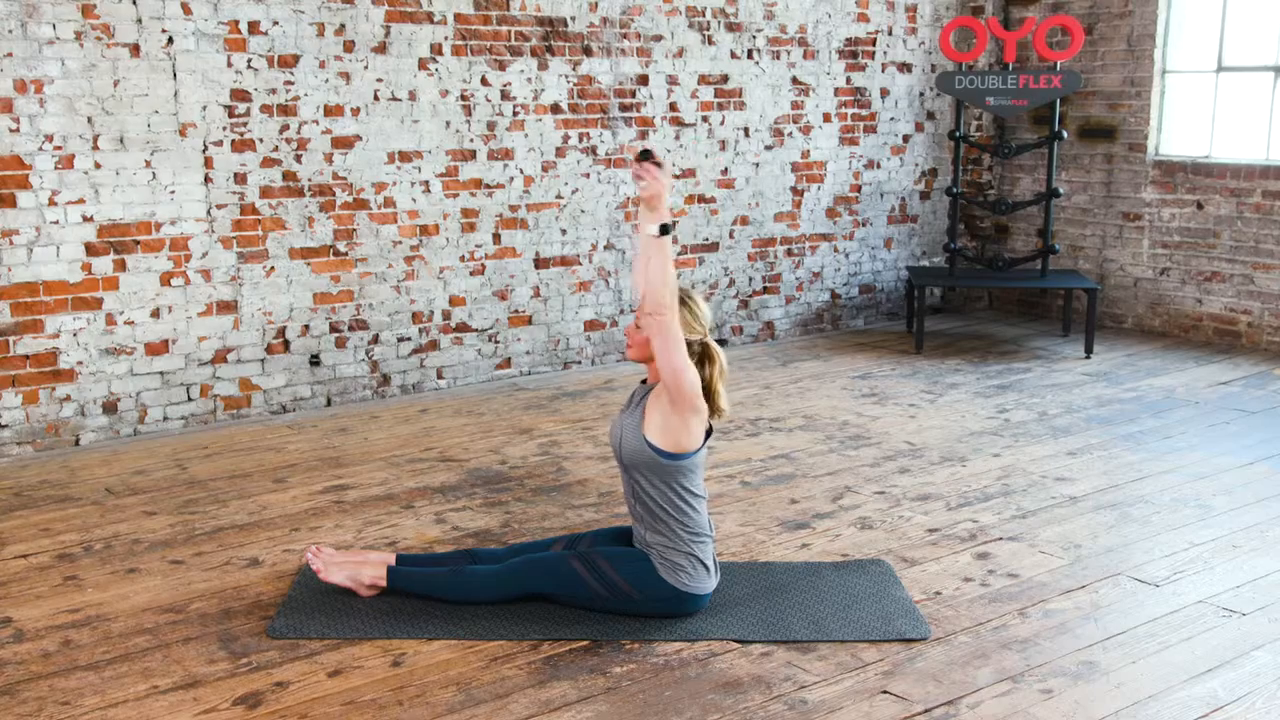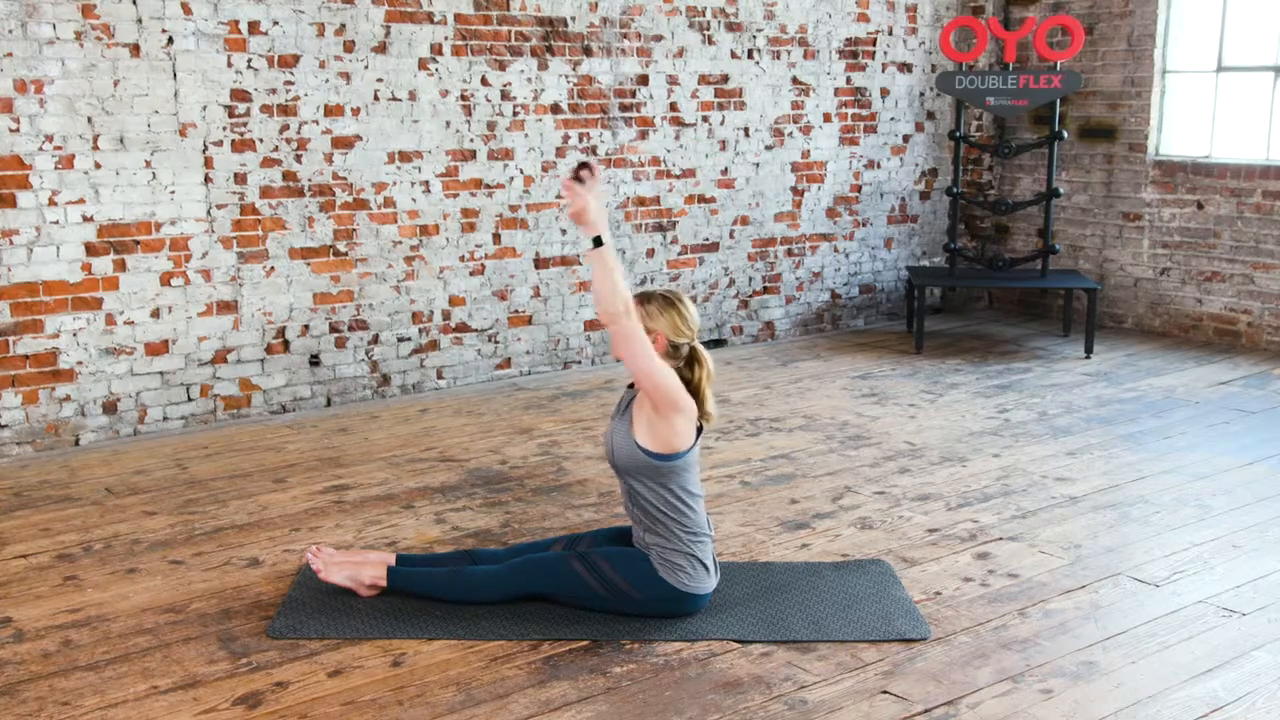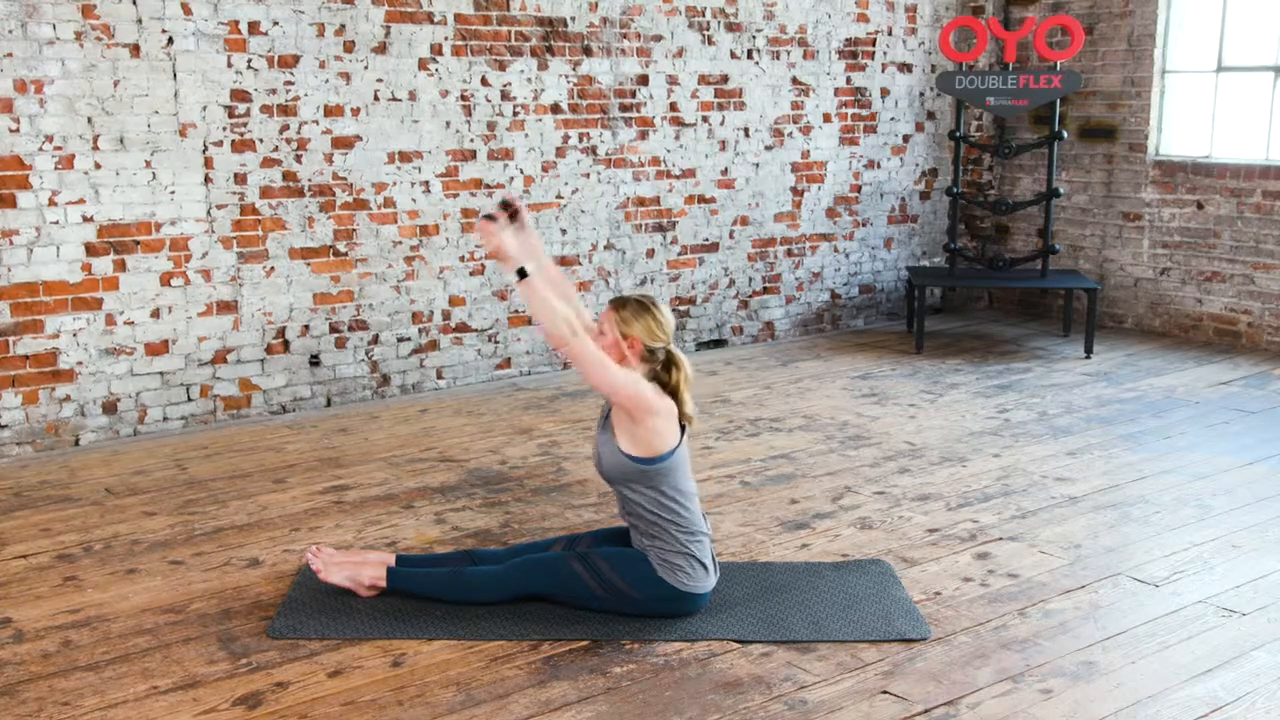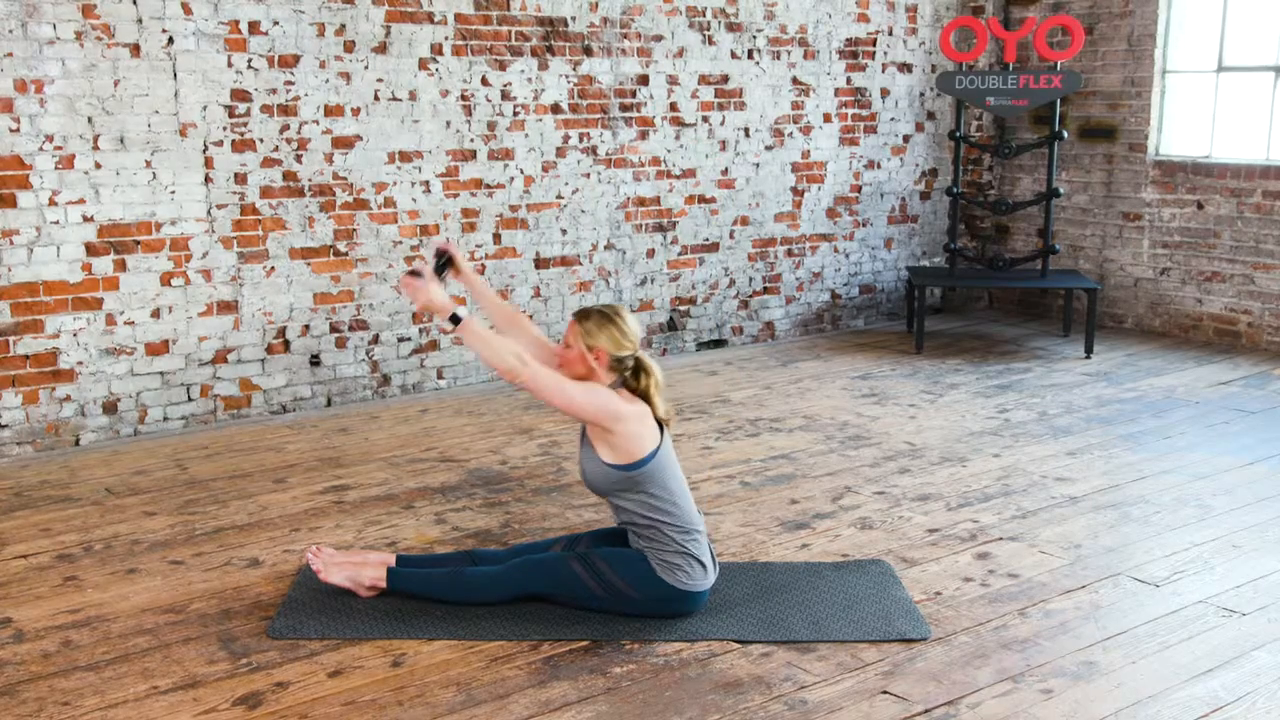
dt=0.2s
person 1, frame 1
left shoulder: (682, 401)
right shoulder: (657, 386)
left elbow: (662, 311)
right elbow: (650, 291)
left wrist: (659, 219)
right wrist: (650, 212)
left hip: (675, 580)
right hip: (654, 548)
left knee: (528, 575)
right knee: (516, 555)
left ankle: (378, 578)
right ankle: (383, 562)
person 1, frame 2
left shoulder: (670, 401)
right shoulder: (649, 388)
left elbow: (618, 317)
right elbow: (620, 308)
left wrist: (593, 230)
right wrist: (594, 222)
left hip: (674, 580)
right hip: (651, 547)
left knee: (527, 576)
right knee: (515, 556)
left ankle: (378, 577)
right ankle: (385, 561)
person 1, frame 3
left shoulder: (646, 404)
right shoulder: (635, 390)
left elbow: (568, 338)
right elbow: (573, 316)
left wrist: (517, 262)
right wrist: (527, 241)
left hip: (674, 580)
right hip: (651, 549)
left knee: (526, 576)
right knee: (512, 556)
left ankle: (379, 578)
right ankle: (386, 562)
person 1, frame 4
left shoulder: (618, 411)
right shoulder: (612, 391)
left elbow: (519, 370)
right elbow: (534, 343)
left wrist: (448, 311)
right wrist: (473, 280)
left hip: (674, 579)
right hip: (652, 550)
left knee: (526, 576)
right knee: (513, 557)
left ankle: (379, 576)
right ankle: (387, 563)
